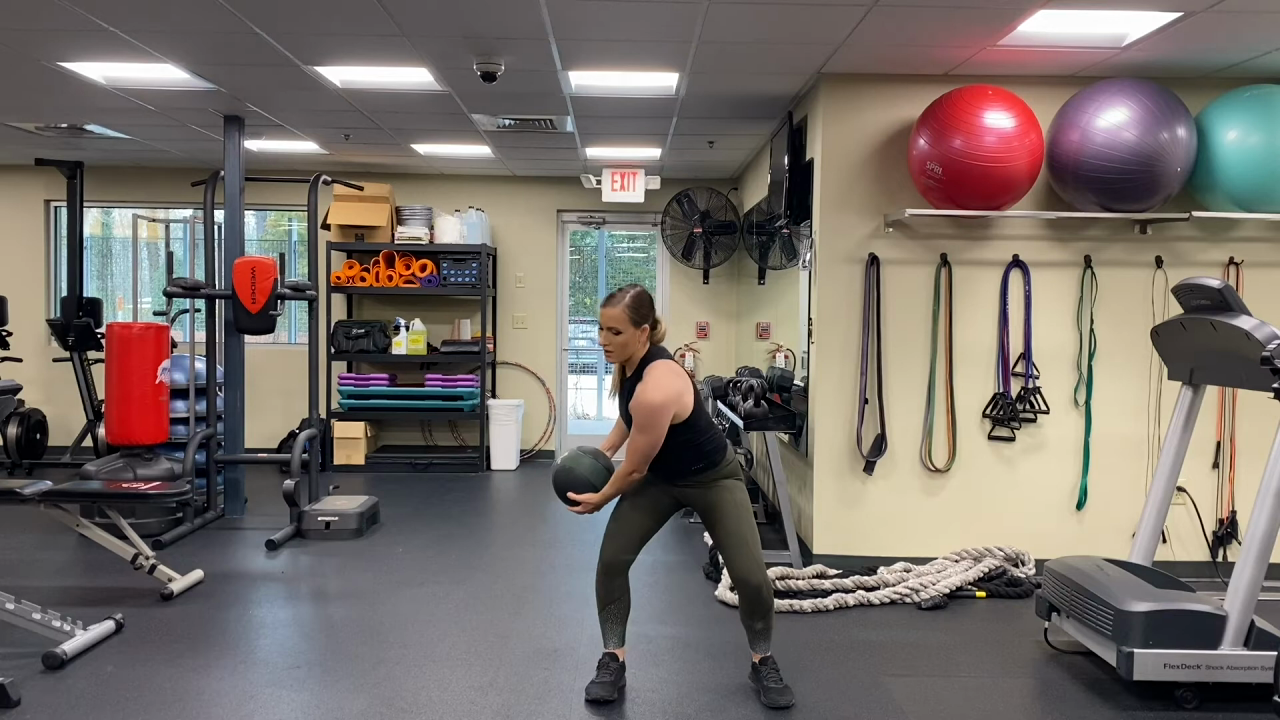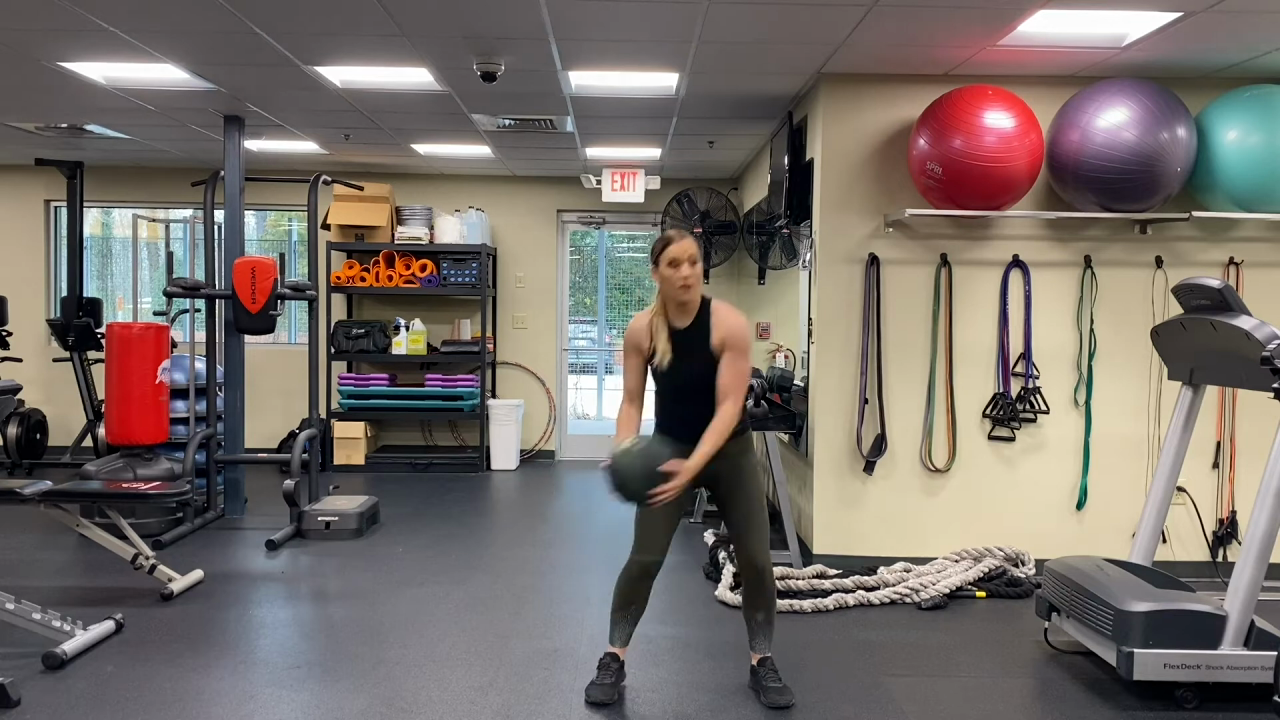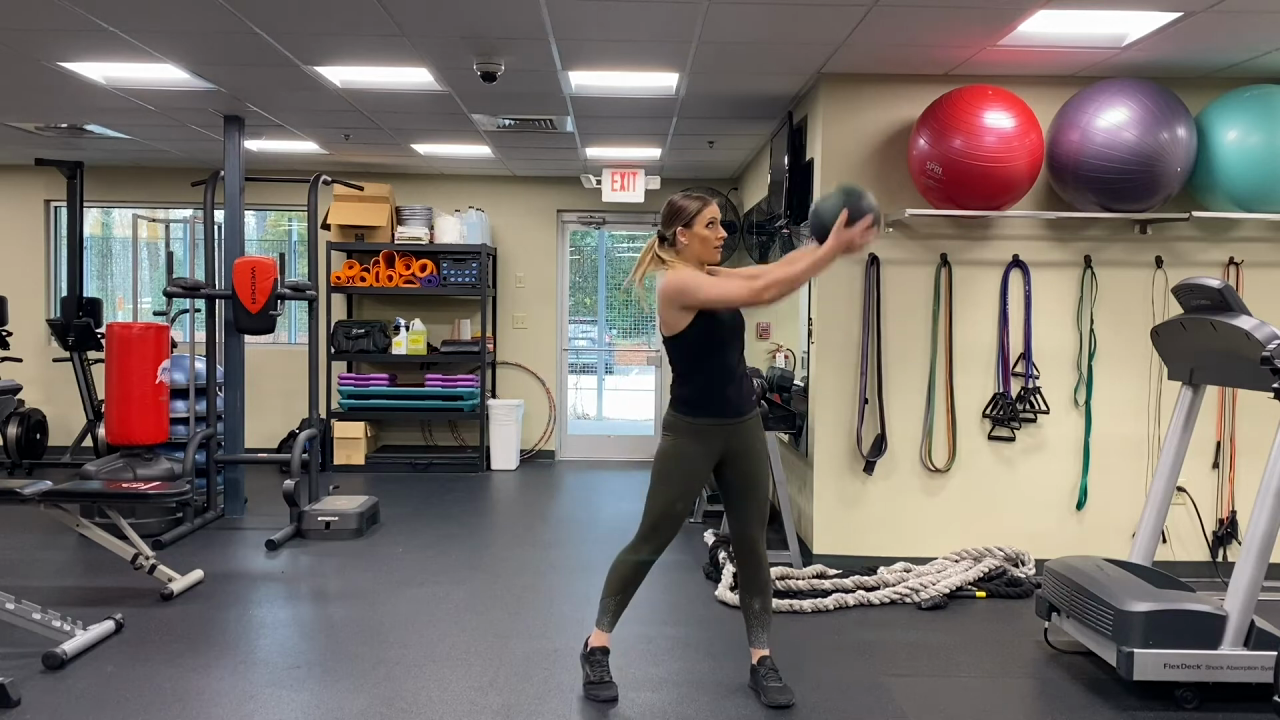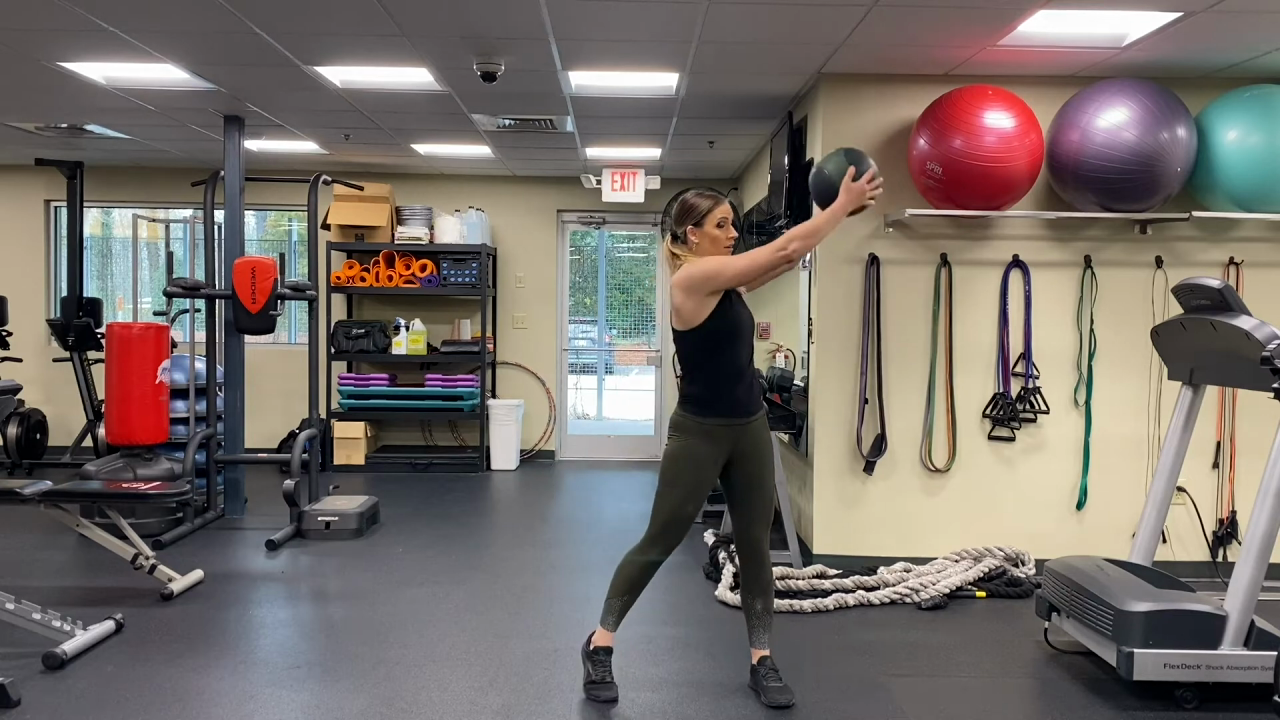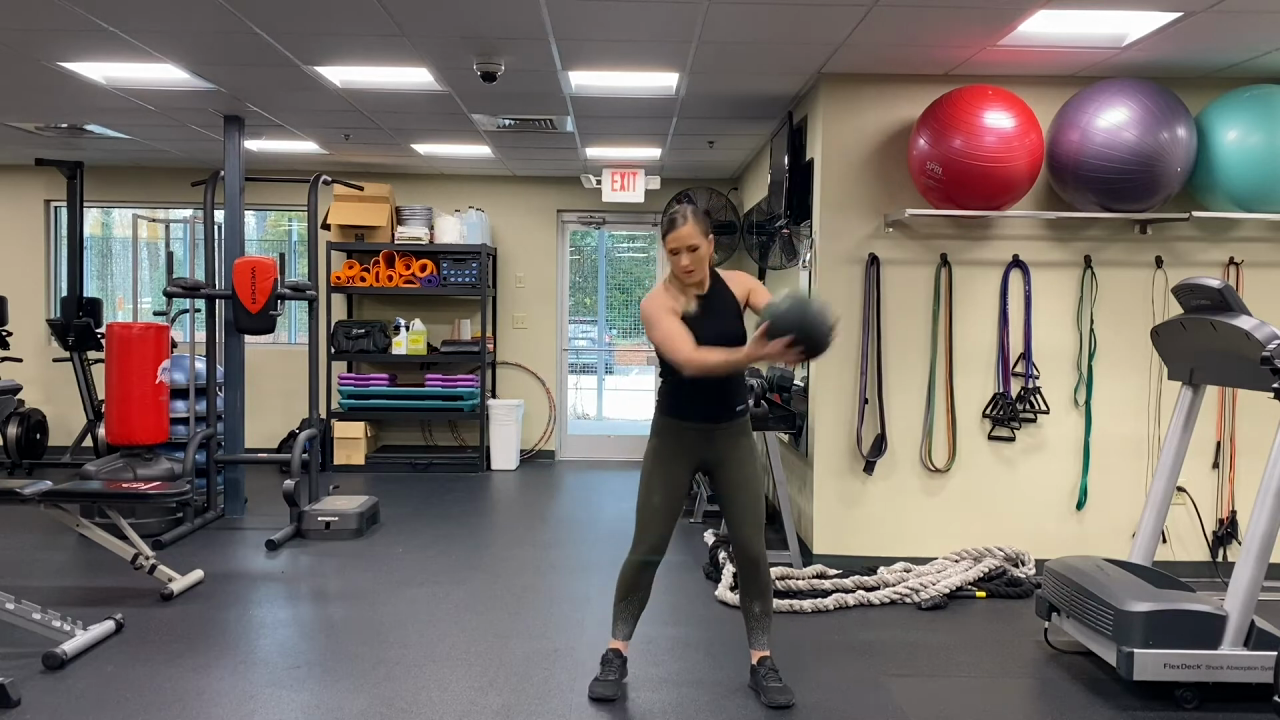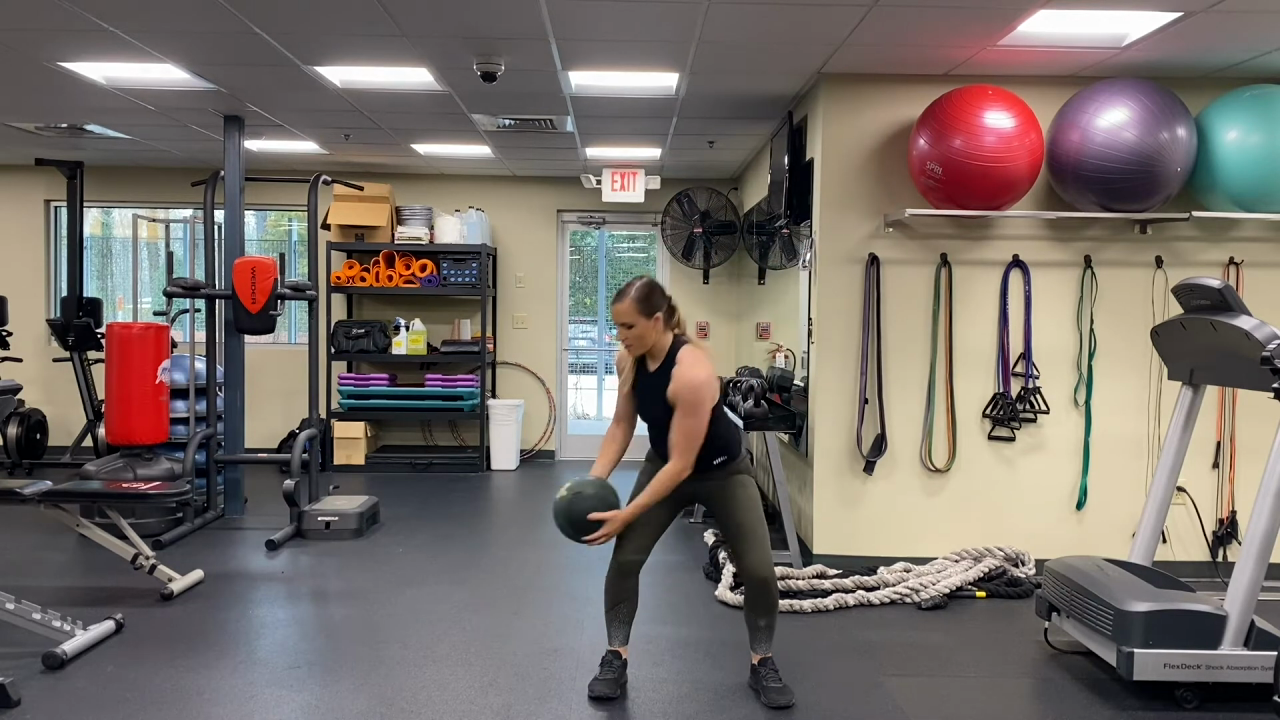
dt=0.3s
person 1, frame 1
left shoulder: (656, 389)
right shoulder: (628, 359)
left elbow: (635, 468)
left wrist: (599, 499)
right wrist: (602, 451)
left hip: (712, 478)
right hip: (660, 476)
left knee: (751, 578)
right knee: (612, 559)
left ankle: (763, 662)
right ankle: (614, 659)
person 1, frame 2
left shoulder: (728, 324)
right shoulder: (642, 329)
left elbow: (729, 409)
right elbow: (632, 402)
left wrist: (694, 467)
right wrist: (623, 452)
left hip: (730, 450)
right hip: (674, 447)
left knee: (755, 560)
right knee: (645, 558)
left ankle: (762, 660)
right ankle: (613, 658)
person 1, frame 3
left shoulder: (719, 276)
right shoulder: (677, 285)
left elbow: (776, 274)
right elbow: (761, 291)
left wrist: (834, 244)
right wrist: (833, 247)
left hip: (744, 429)
right hip: (692, 432)
left knee: (751, 546)
right knee: (650, 542)
left ankle: (761, 659)
right ankle: (597, 645)
person 1, frame 4
left shoulder: (723, 274)
right shoulder: (693, 276)
left elbow: (781, 256)
right elbow: (778, 252)
left wrist: (840, 205)
right wrist: (842, 204)
left hip: (750, 427)
right hip: (699, 432)
left knee: (755, 545)
right knee: (658, 544)
left ankle: (760, 658)
right ankle: (599, 644)
person 1, frame 5
left shoulder: (737, 283)
right shoulder: (658, 303)
right elbow: (691, 361)
right wrist: (749, 354)
left hip: (732, 432)
right hip: (676, 435)
left knee: (752, 548)
right knee: (648, 550)
left ankle: (761, 660)
right ankle: (615, 652)
person 1, frame 6
left shoulder: (692, 373)
right shoulder: (632, 361)
left elbow: (682, 465)
right elbow: (622, 426)
left wrist: (626, 514)
right wrist: (594, 478)
left hip: (721, 472)
right hip: (668, 468)
left knee: (760, 572)
right knee: (625, 560)
left ankle: (762, 662)
right ankle: (616, 656)
